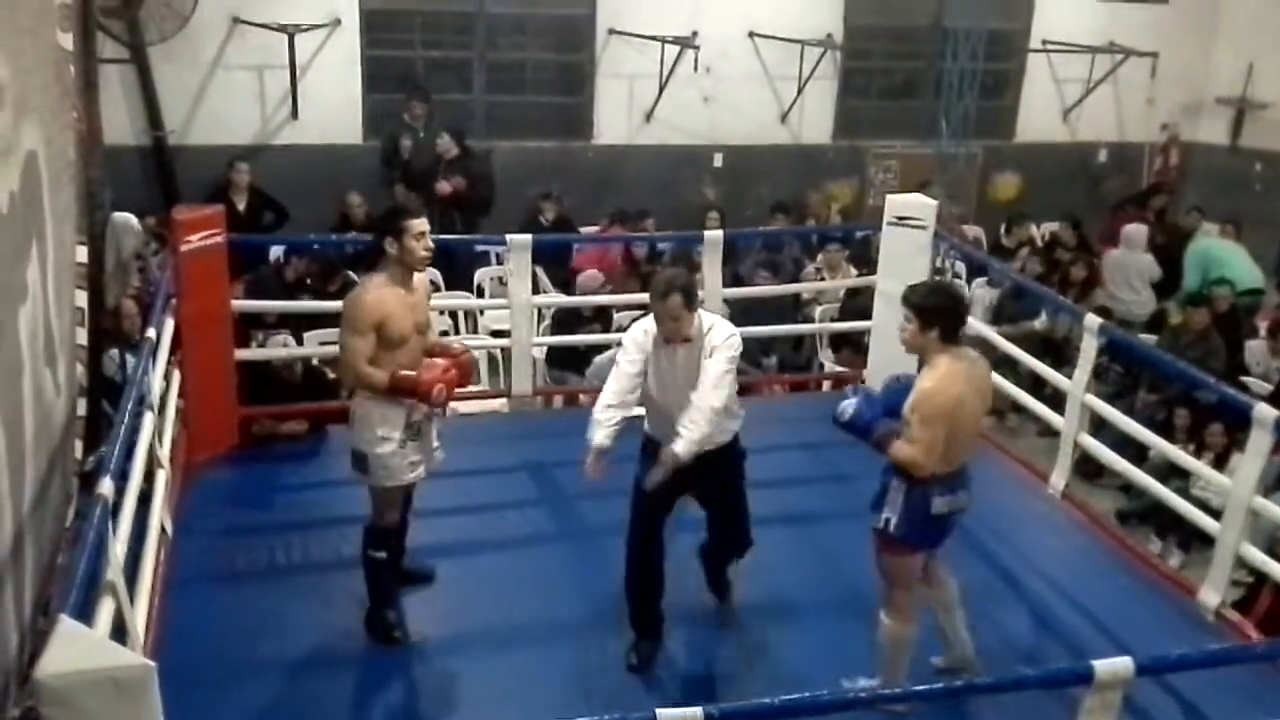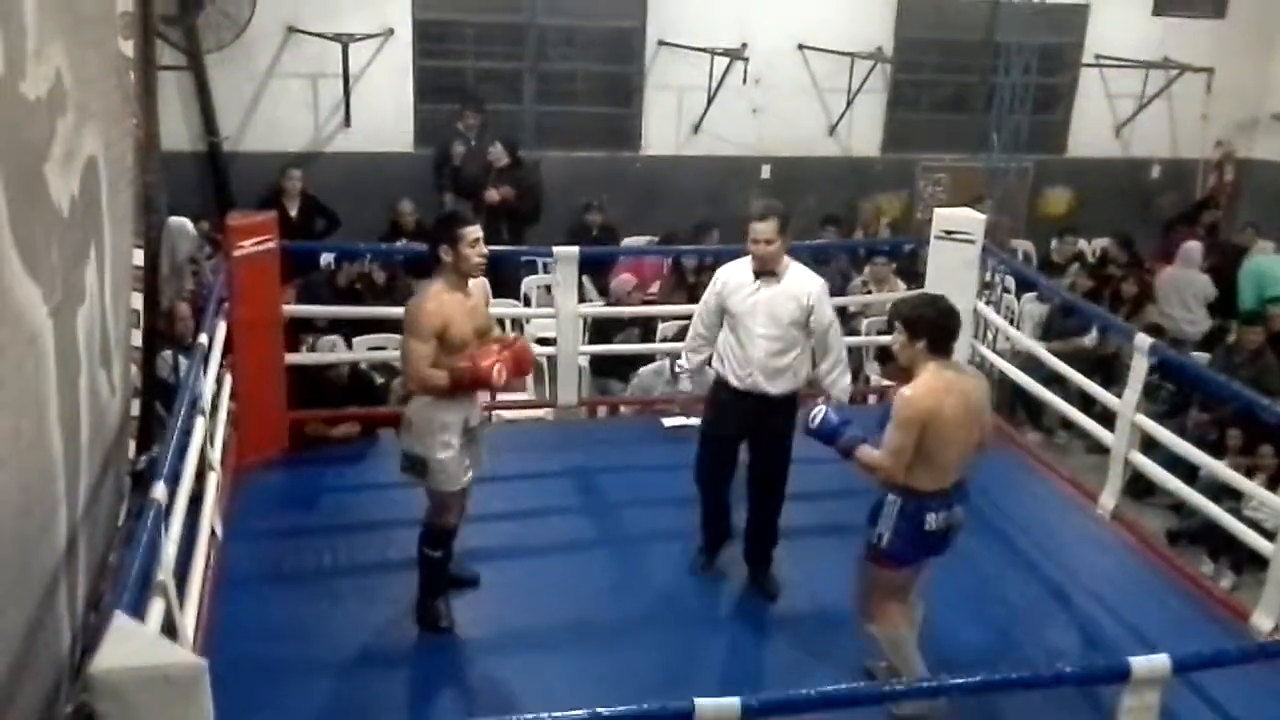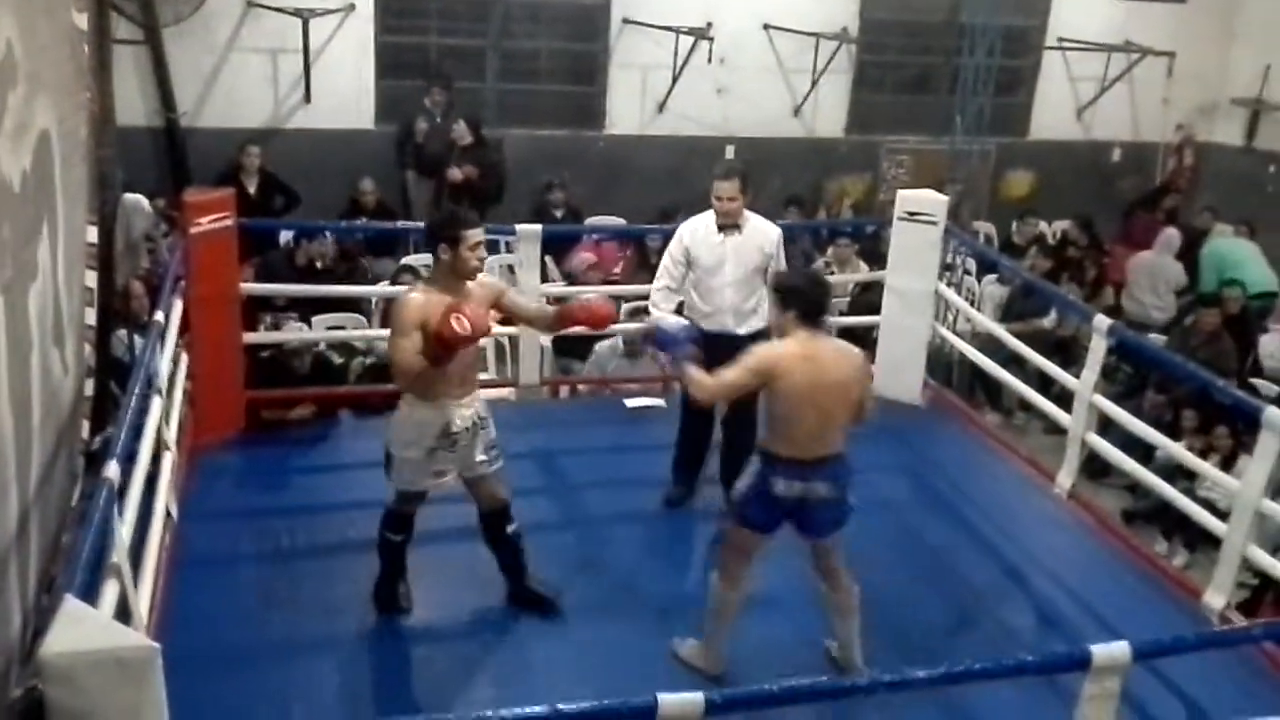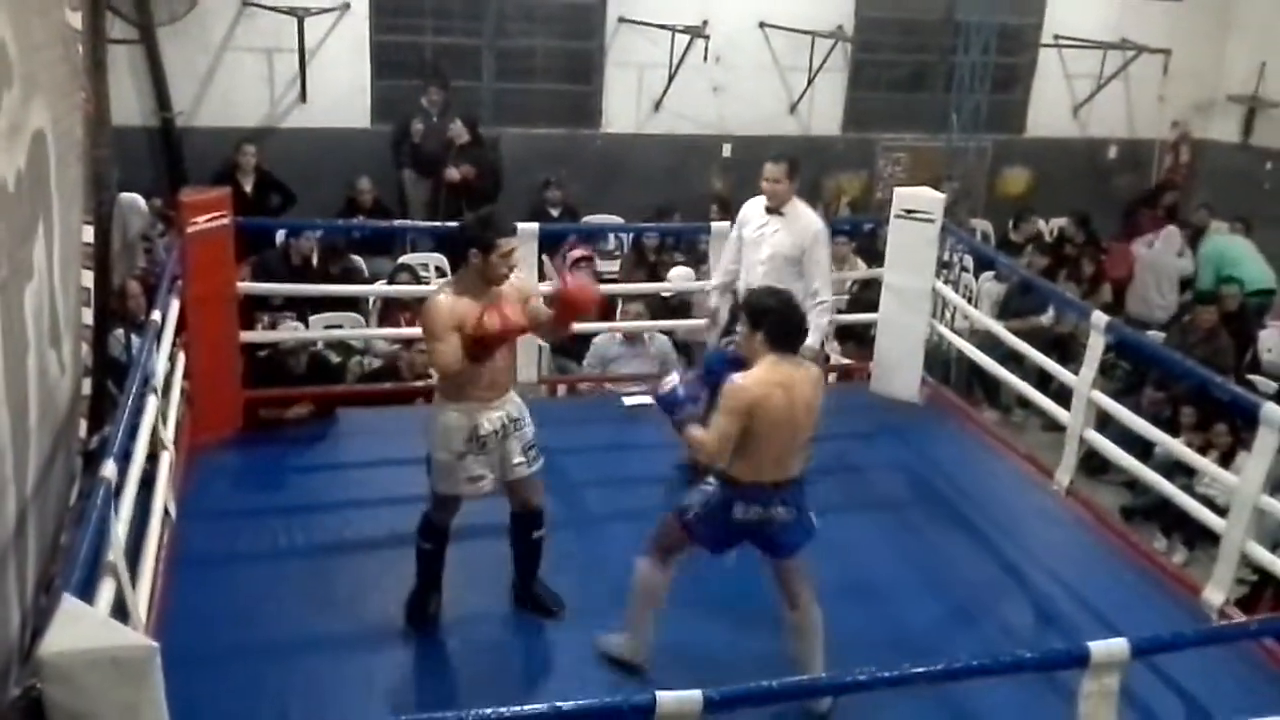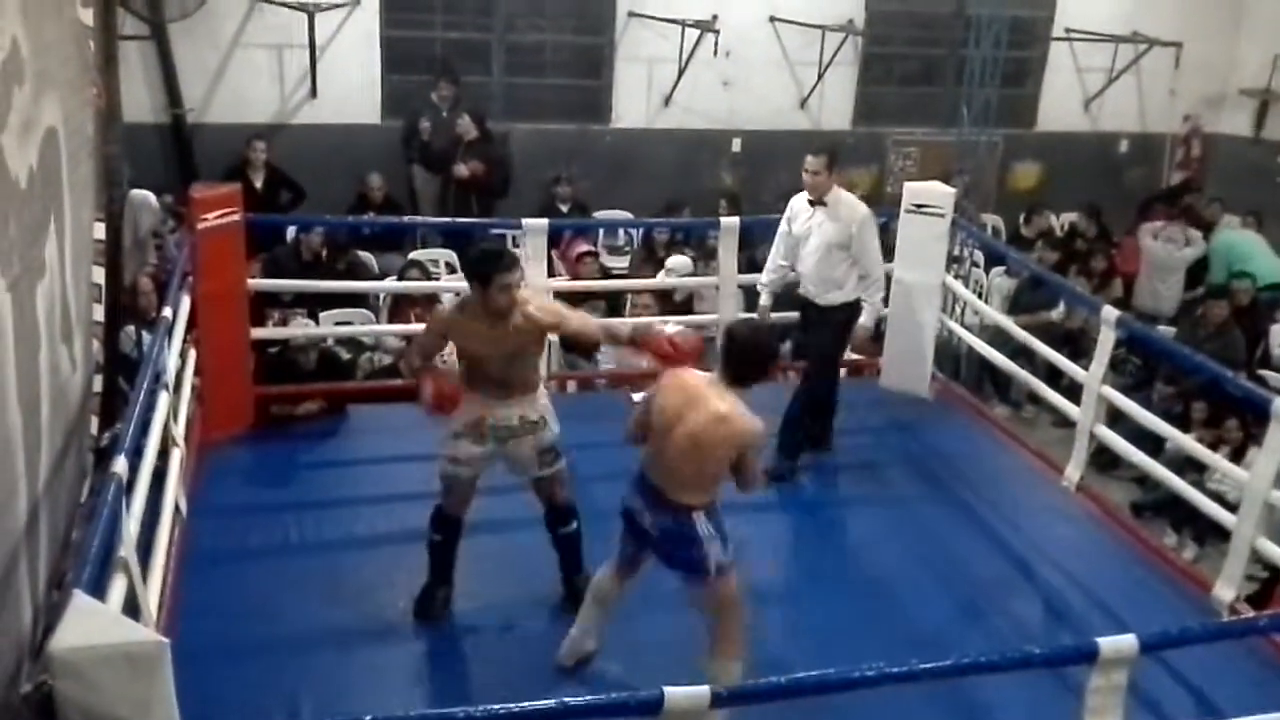
dt=0.5s
person 1, frame 1
left shoulder: (934, 387)
right shoulder: (976, 364)
left elbow: (920, 462)
left wrist: (874, 426)
right wrist: (908, 407)
left hip: (918, 495)
right hip: (954, 485)
left knee: (898, 596)
right knee: (931, 572)
left ankle: (890, 688)
right ankle: (960, 653)
person 1, frame 2
left shoulder: (914, 397)
right shoulder: (975, 381)
left elbow: (889, 469)
right elbow: (980, 440)
left wrist: (843, 436)
left hip: (911, 509)
right hip: (952, 501)
left knee: (876, 607)
right knee: (902, 591)
right ankle: (898, 670)
person 1, frame 3
left shoulder: (773, 356)
right shoulder: (855, 358)
left elbow: (706, 393)
right elbow: (861, 416)
left wrist: (679, 350)
left hip: (776, 476)
right hip: (830, 475)
left knee: (730, 566)
right knee: (832, 566)
left ankle: (708, 652)
right ankle: (851, 655)
person 1, frame 4
left shoulder: (743, 386)
right shoulder: (813, 377)
left elbow: (709, 452)
left wrist: (681, 410)
left hip: (734, 498)
right hip: (787, 499)
left knee: (658, 551)
right knee: (798, 592)
left ankle: (633, 647)
person 1, frame 5
left shoulder: (674, 379)
right shoulder: (750, 429)
left elbow: (635, 434)
right elbow: (749, 484)
left hip: (644, 498)
right hip: (689, 523)
left knee: (622, 566)
right knee: (729, 632)
left ankle: (574, 648)
person 2, frame 1
left shoulder: (420, 284)
right shoulder: (367, 300)
right elbow: (353, 371)
left wrist: (445, 351)
right wrist: (409, 384)
left hip: (416, 407)
right hip: (381, 414)
left knee: (404, 497)
right knee: (386, 513)
left ankle: (394, 566)
right ankle: (380, 607)
person 2, frame 2
left shoulder: (478, 288)
right shoulder: (428, 307)
right elbow: (415, 377)
left wrist: (507, 345)
right wrist: (470, 376)
left hip: (468, 409)
right hip: (437, 416)
left knee: (458, 501)
right knee: (445, 511)
left ankle: (441, 568)
right ankle: (429, 597)
person 2, frame 3
left shoulder: (486, 288)
right shoulder: (411, 305)
left elbow: (538, 317)
right elbow: (402, 376)
left wrist: (572, 313)
right wrist: (441, 350)
left hip: (471, 410)
right hip: (425, 416)
left knee: (495, 503)
right knee: (406, 505)
left ankle: (519, 584)
right ankle: (390, 579)
person 2, frame 4
left shoulder: (516, 289)
right shoulder: (442, 307)
left elbow: (550, 328)
right elbow: (449, 373)
left wrist: (566, 307)
right wrist: (483, 343)
left hip: (508, 409)
right hip: (461, 419)
left knee: (531, 505)
right knee: (442, 512)
left ankle: (527, 583)
right ankle: (426, 591)
person 2, frame 5
left shoulder: (540, 313)
right shoulder: (449, 319)
left elbow: (598, 330)
right elbow: (419, 355)
left wrist: (648, 340)
right wrist: (431, 382)
left hip: (529, 407)
right hip: (476, 409)
left knee: (559, 499)
right knee: (452, 505)
left ankle: (575, 576)
right ankle: (438, 584)
person 3, frame 1
left shoulder: (723, 337)
right shoulder: (642, 335)
left elbow: (710, 401)
right elbow: (619, 387)
left wrist: (679, 453)
right wrist: (599, 441)
left hip: (716, 451)
right hip: (661, 447)
left knee: (735, 538)
right knee: (642, 540)
left ankle: (714, 563)
right ankle: (647, 632)
person 3, frame 2
left shoulder: (809, 287)
right shoulder: (727, 277)
left elbow: (830, 347)
right elbow: (703, 331)
left wrist: (840, 400)
right wrist: (687, 377)
left hip: (779, 402)
right hip: (728, 394)
left knee: (768, 489)
right knee: (711, 475)
left ankle: (759, 563)
right ankle: (713, 539)
person 3, frame 3
left shoulder: (768, 234)
right shoulder: (690, 231)
right elbow: (667, 285)
left hip: (750, 340)
right hip: (703, 336)
left knee: (740, 422)
right knee: (696, 411)
left ankle: (736, 490)
right ankle: (684, 477)
person 3, frame 4
left shoulder: (811, 228)
right shoulder: (749, 211)
left elbow: (819, 289)
right elbow: (731, 259)
left wrist: (814, 338)
right wrist: (716, 298)
person 3, frame 5
left shoulder: (857, 214)
right shoulder: (796, 205)
left elbow: (872, 270)
right elbow: (782, 254)
left wrist: (867, 317)
right wrist: (766, 294)
left hip: (840, 310)
right hip: (809, 303)
left knee: (816, 378)
right knee: (820, 375)
left ankle: (788, 451)
right ankle: (818, 435)
